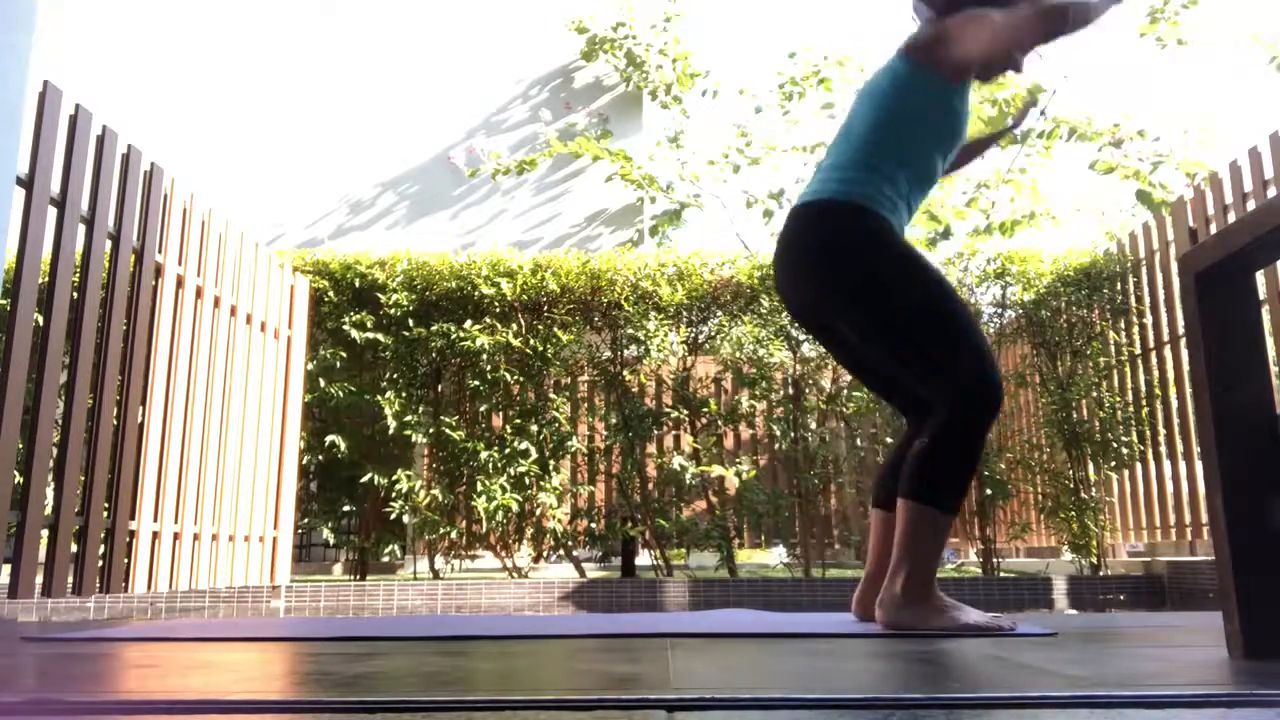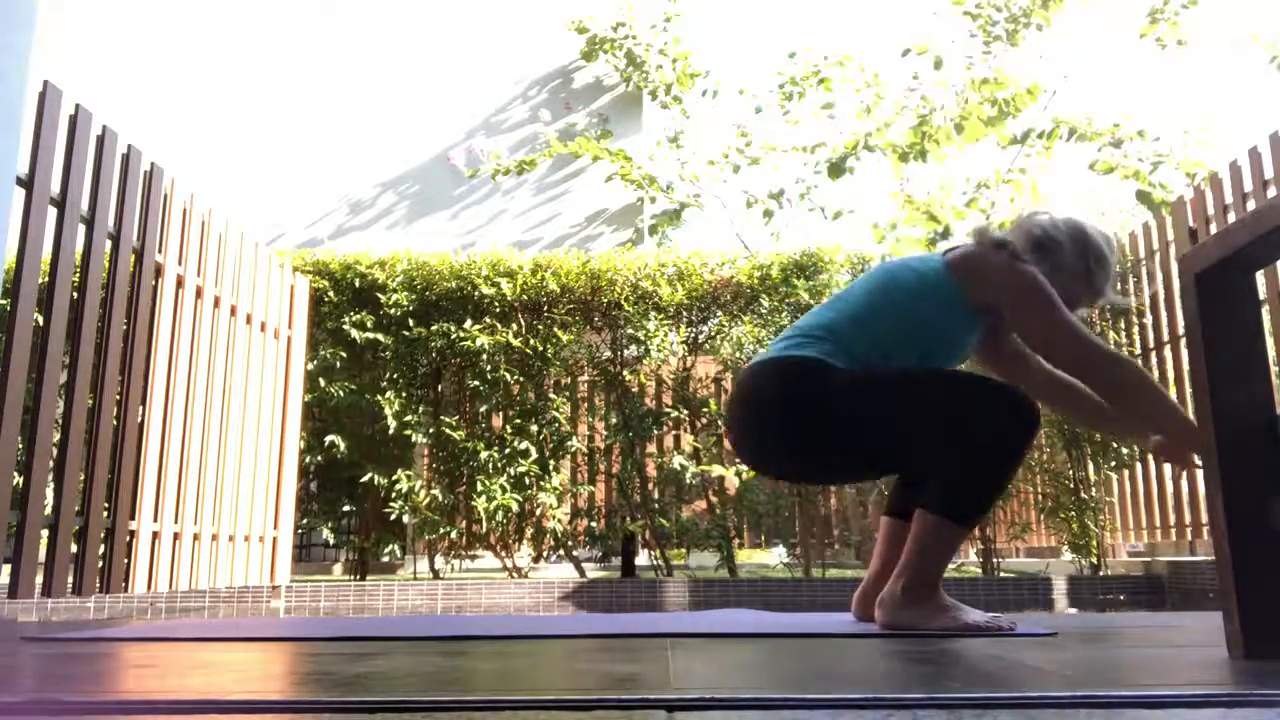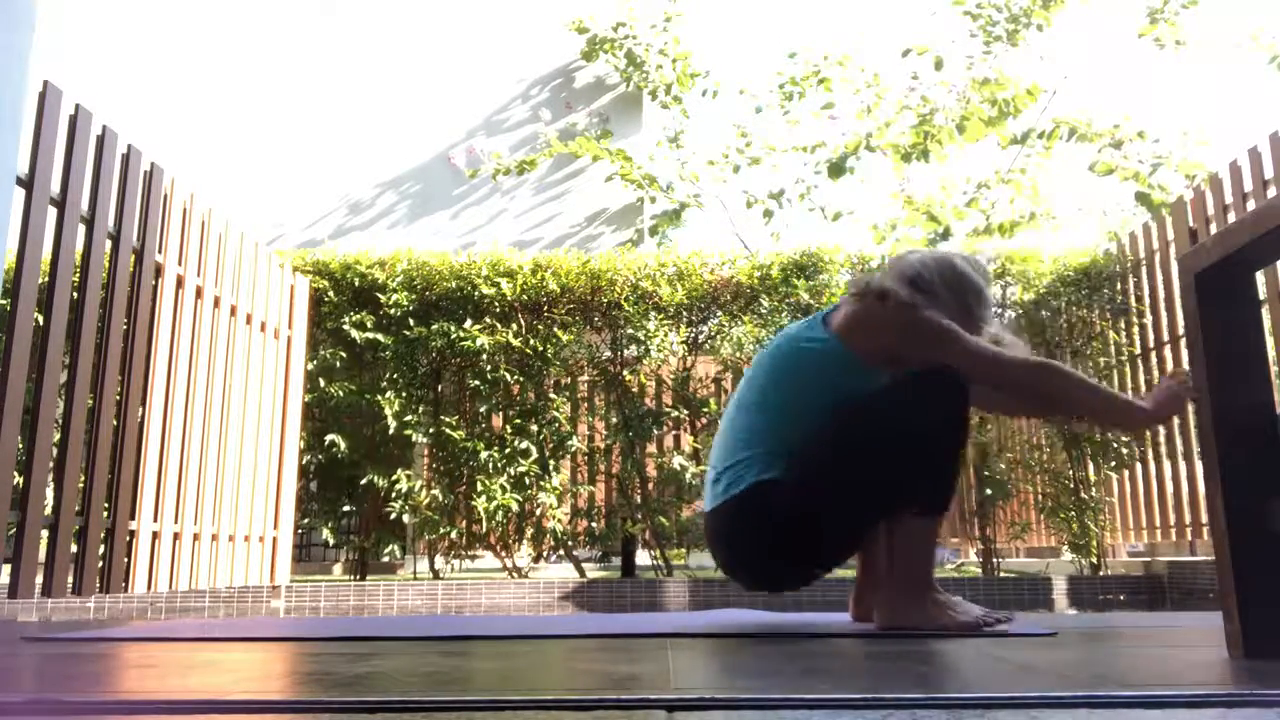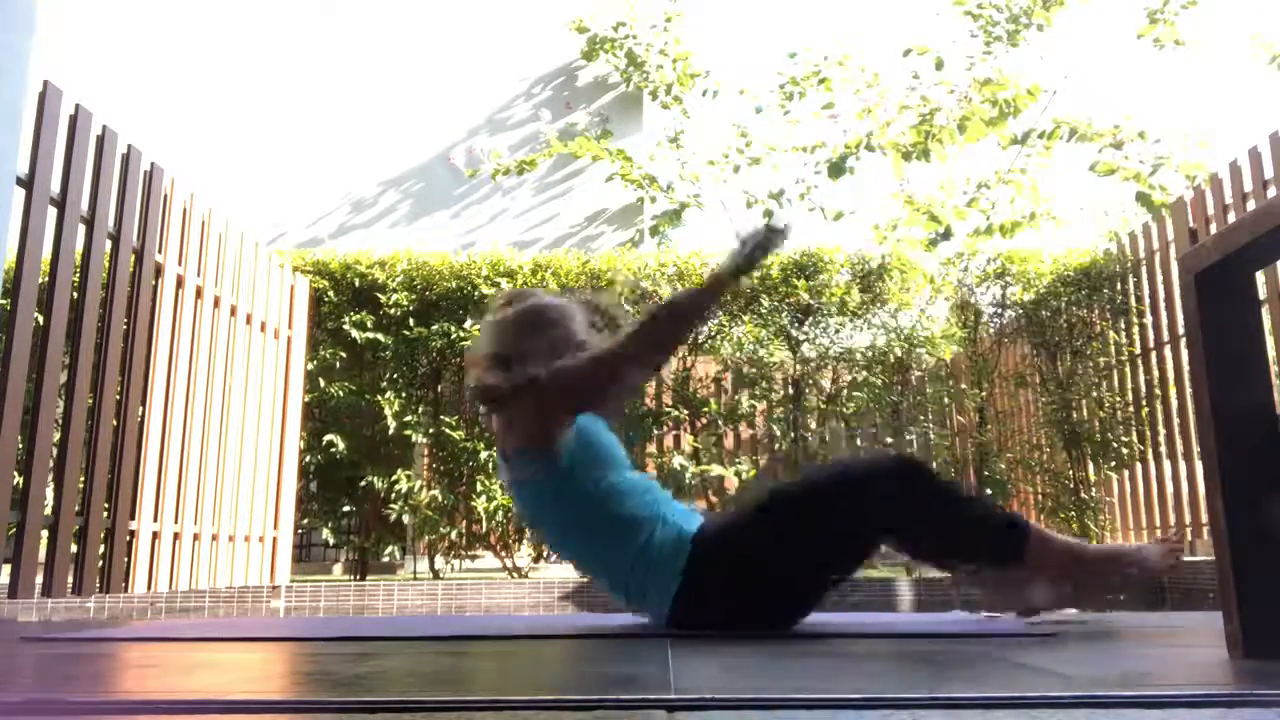
dt=0.5s
person 1, frame 1
left shoulder: (918, 78)
left elbow: (937, 161)
left wrist: (995, 133)
left hip: (807, 253)
right hip: (837, 245)
left knee: (937, 407)
right knee: (970, 390)
left ankle: (884, 583)
right ankle: (910, 595)
person 1, frame 2
left shoulder: (978, 293)
right shoulder: (1003, 274)
left elbow: (1043, 379)
right elbow: (1104, 371)
left wrist: (1144, 437)
right wrist: (1202, 439)
left hip: (775, 407)
right hip: (795, 403)
left knee: (952, 432)
right knee: (1005, 419)
left ankle: (879, 587)
right ankle: (911, 596)
person 1, frame 3
left shoulder: (860, 337)
right shoulder: (890, 317)
left elbow: (990, 390)
right elbow: (1022, 380)
left wrist: (1110, 412)
right wrist: (1141, 413)
left hip: (750, 531)
right hip: (765, 537)
left knee: (906, 423)
right knee: (935, 401)
left ankle: (875, 593)
right ankle: (910, 594)
person 1, frame 4
left shoulder: (542, 413)
right shoulder: (539, 410)
left elbow: (635, 359)
right elbow: (641, 346)
right wrist: (731, 270)
left hip: (698, 582)
right hip: (709, 594)
left knee: (867, 486)
right knee: (893, 485)
left ankle: (1022, 576)
right ankle: (1089, 563)
